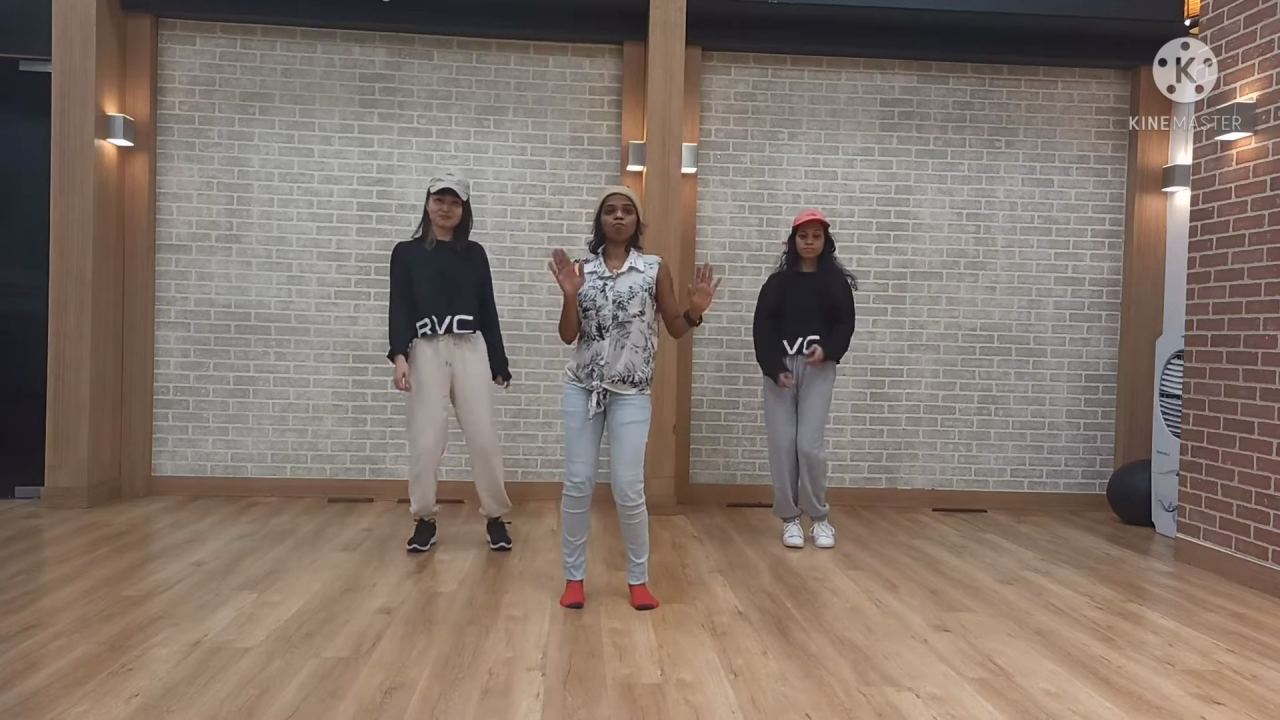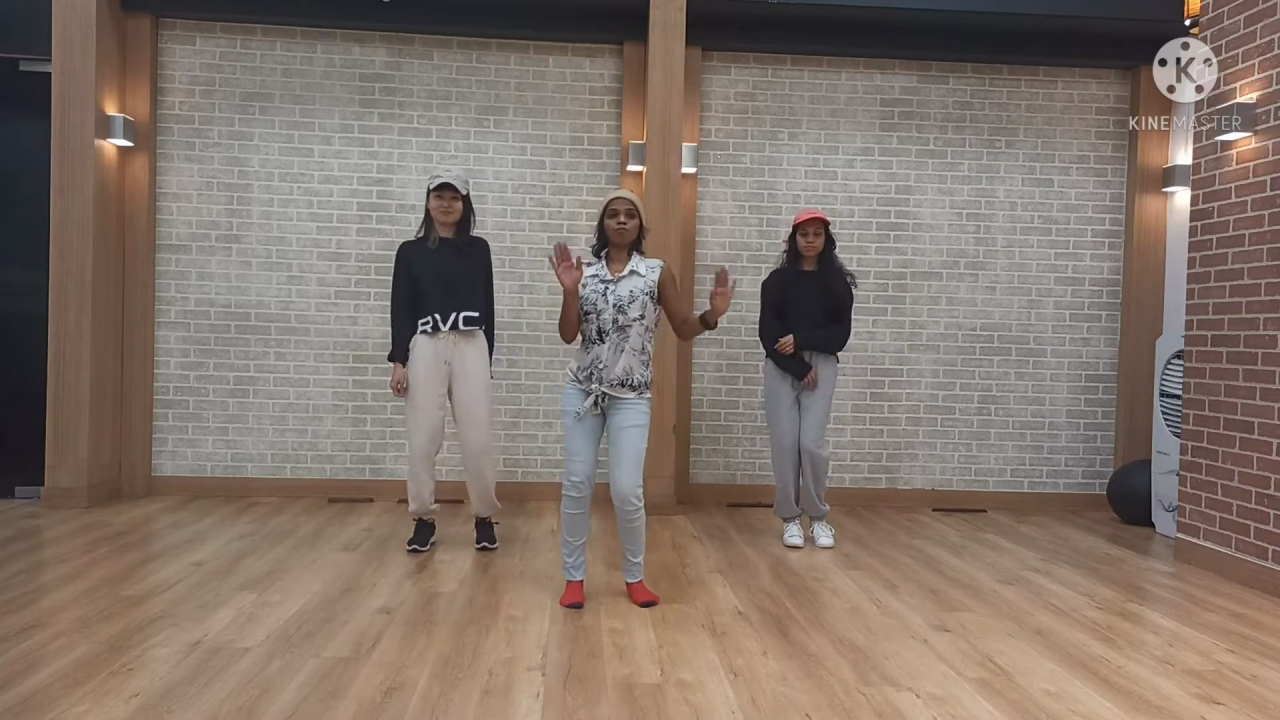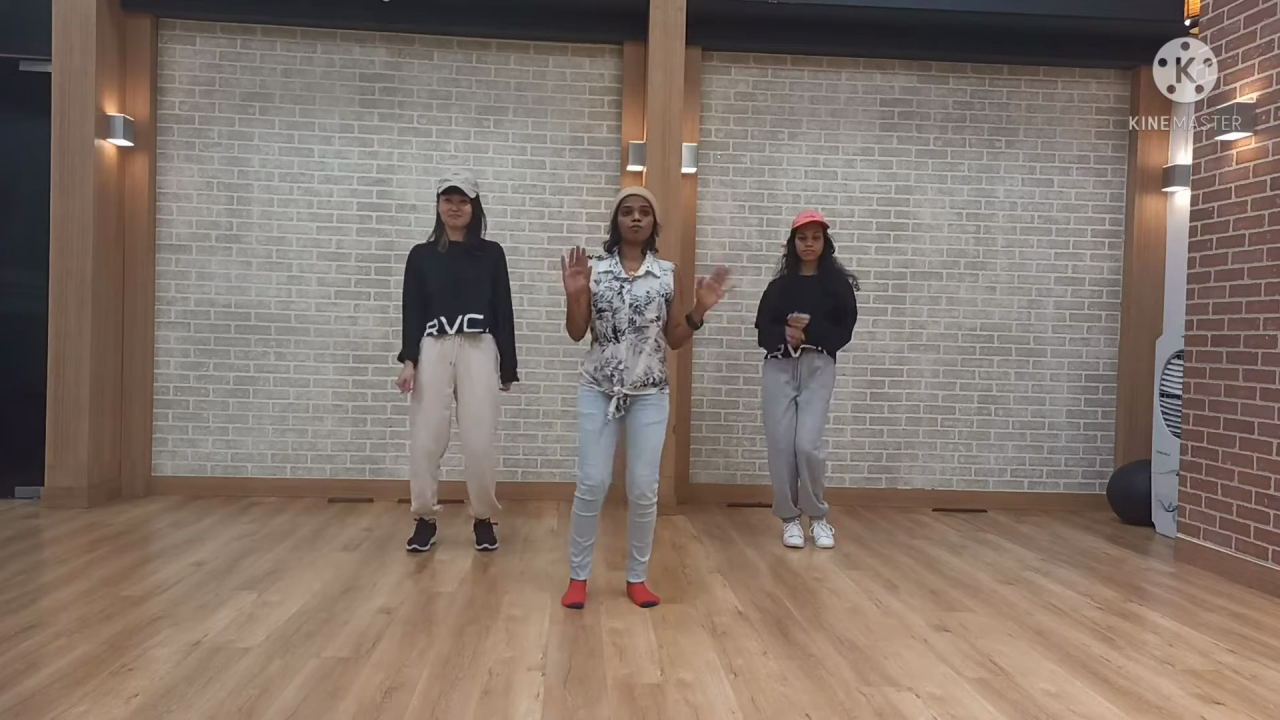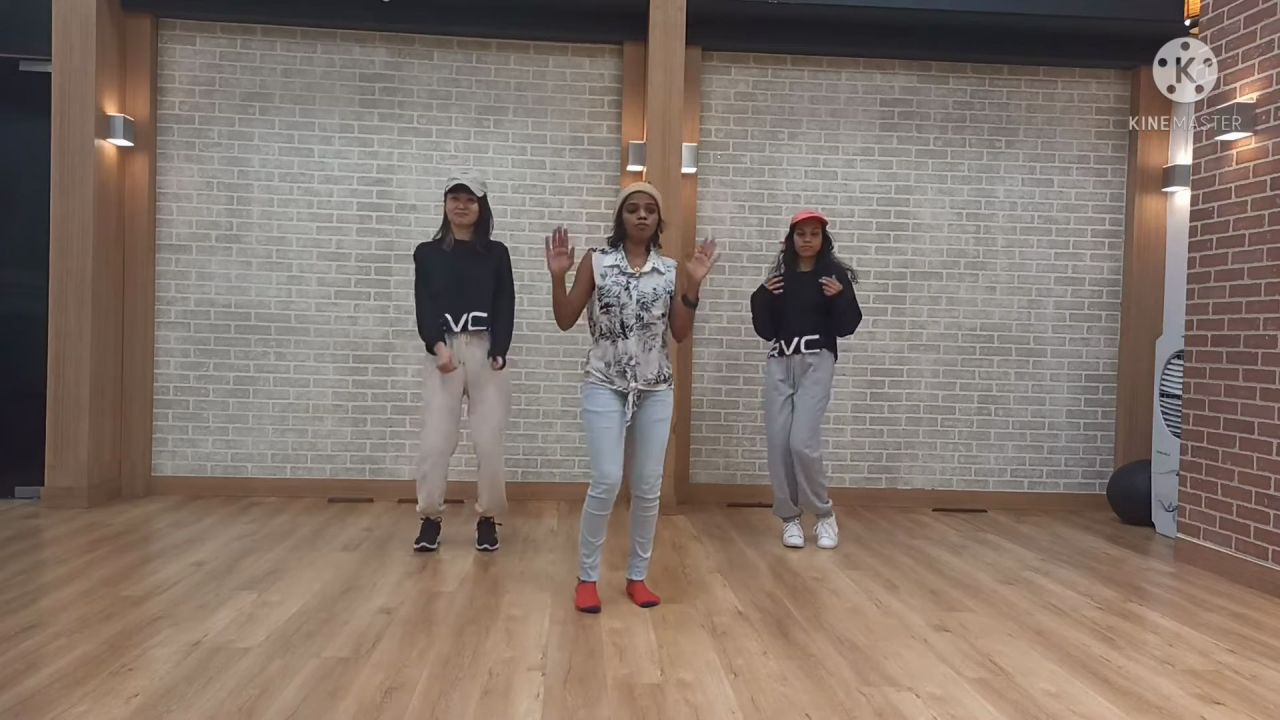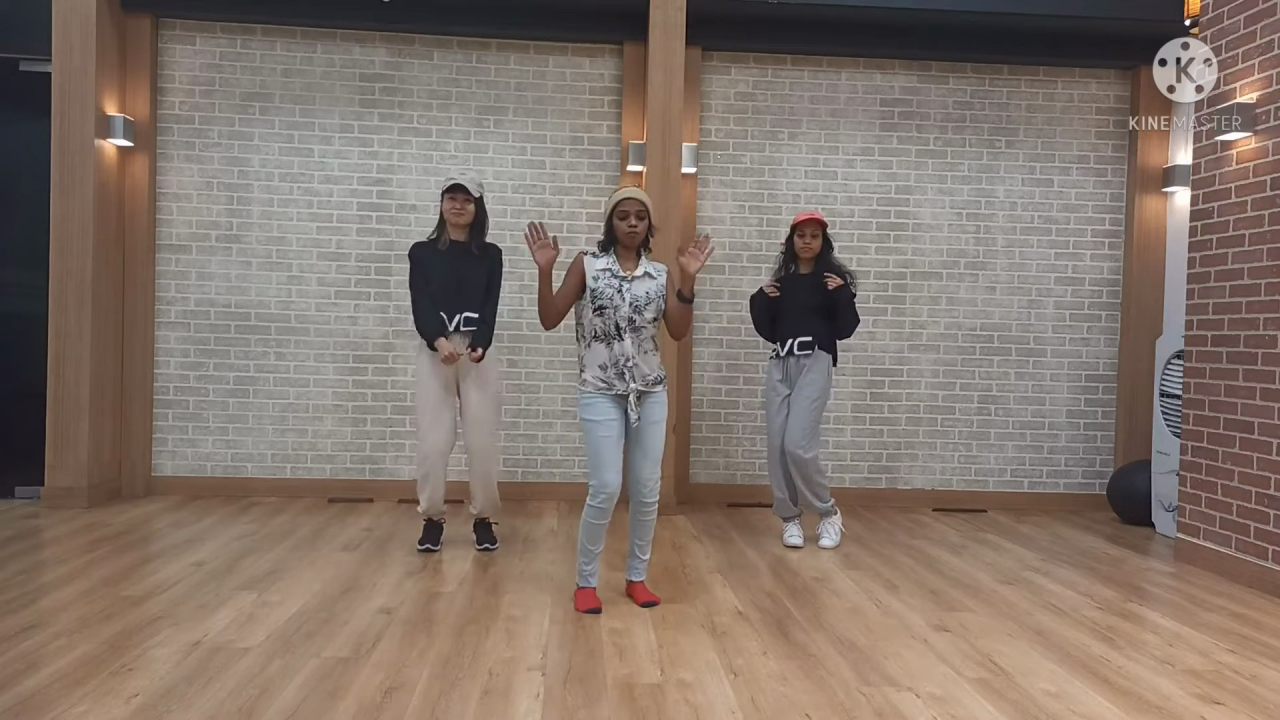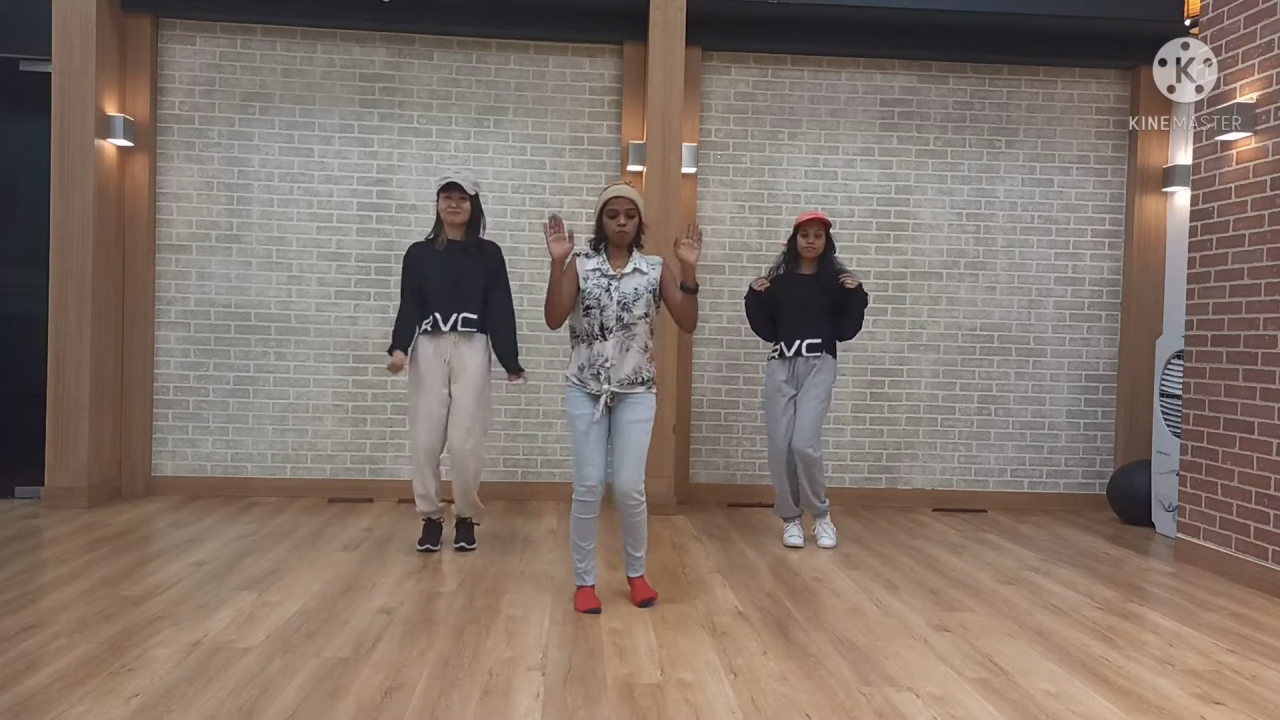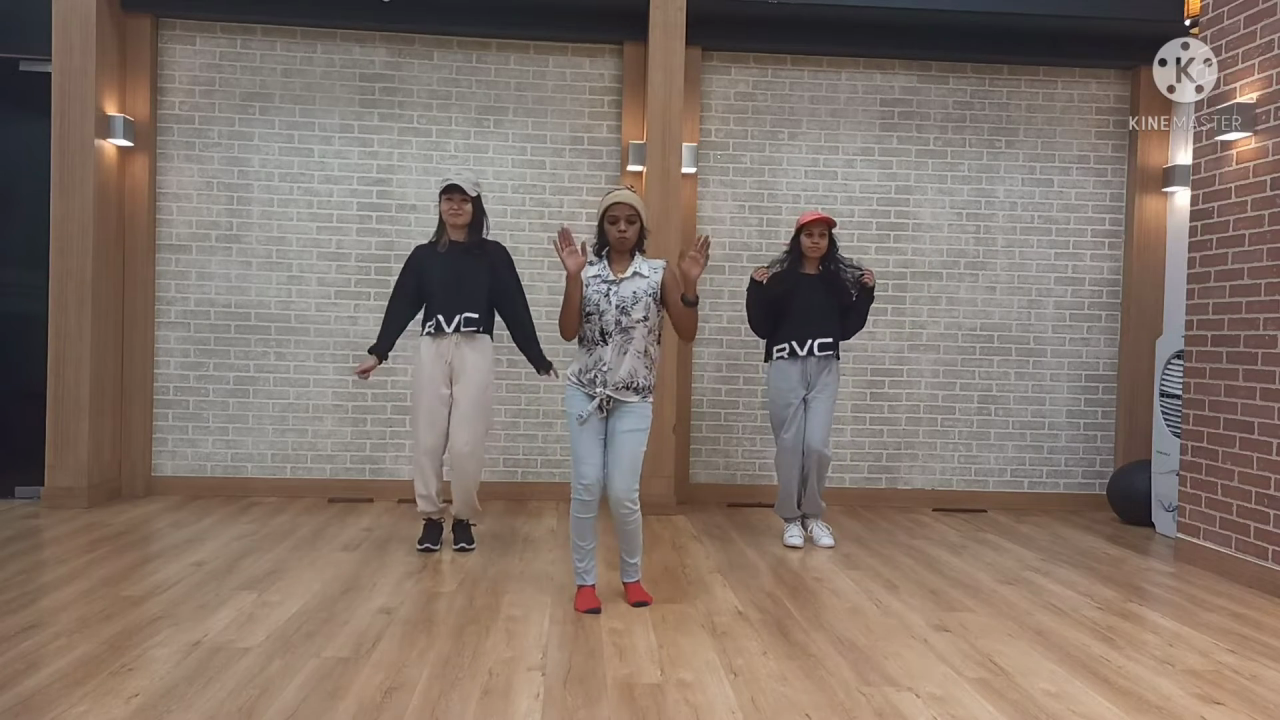
dt=0.2s
person 1, frame 1
left shoulder: (655, 269)
right shoulder: (581, 269)
left elbow: (676, 329)
right elbow: (568, 336)
left wrist: (696, 310)
right wrist: (569, 296)
left hip: (631, 392)
right hip: (582, 388)
left knee: (628, 488)
right knee: (577, 483)
left ankle: (638, 579)
right ankle: (574, 577)
person 1, frame 2
left shoulder: (657, 273)
right shoulder: (583, 270)
left elbow: (683, 330)
right elbow: (568, 335)
left wrist: (713, 314)
right wrist: (570, 290)
left hip: (631, 395)
right hip: (582, 390)
left knee: (627, 491)
right knee: (577, 483)
left ankle: (635, 577)
right ankle: (574, 577)
person 1, frame 3
left shoulder: (668, 273)
right shoulder: (594, 269)
left elbow: (675, 339)
right elbow: (577, 333)
left wrist: (700, 309)
right wrist: (575, 294)
left hip: (649, 393)
right hip: (598, 390)
left knee: (643, 490)
right knee: (592, 484)
left ankle: (636, 577)
right ankle: (578, 576)
person 1, frame 4
left shoulder: (671, 269)
right shoulder: (595, 262)
left elbow: (680, 334)
right elbow: (565, 321)
left wrist: (692, 287)
right wrist: (558, 277)
left hip: (656, 389)
right hip: (605, 387)
left knee: (648, 486)
right knee: (606, 481)
left ankle: (637, 576)
right ankle: (587, 577)
person 1, frame 5
left shoulder: (662, 274)
right shoulder: (587, 264)
left elbow: (678, 333)
right elbow: (549, 319)
left wrist: (688, 281)
right wrist: (545, 270)
left hip: (650, 392)
right hip: (600, 392)
left knee: (647, 490)
right knee: (605, 489)
left ankle: (637, 577)
right ankle: (586, 581)
person 1, frame 6
left shoulder: (657, 269)
right shoulder: (580, 265)
left elbow: (687, 324)
right elbow: (554, 319)
left wrist: (688, 271)
right wrist: (557, 263)
left hip: (636, 392)
right hip: (586, 390)
left knee: (629, 487)
right knee: (588, 485)
left ankle: (636, 573)
right ankle: (584, 581)
person 1, frame 7
left shoulder: (660, 273)
right shoulder: (587, 271)
left elbow: (687, 333)
right elbow: (567, 332)
left wrist: (690, 283)
right wrist: (572, 275)
left hip: (634, 398)
right hip: (585, 392)
left knee: (622, 493)
right knee: (586, 486)
left ankle: (632, 576)
right ankle: (585, 580)
person 2, frame 1
left shoulder: (474, 253)
right shoulder: (406, 253)
left elbow: (487, 309)
right elbow: (399, 308)
left wrist: (499, 362)
right wrist: (399, 356)
left hip: (470, 350)
right hip: (426, 351)
left knee: (484, 438)
right knee: (425, 442)
left ankle: (495, 518)
right ankle: (424, 520)
person 2, frame 2
left shoulder: (478, 249)
right shoulder: (410, 252)
left elbow: (486, 306)
right elbow: (401, 309)
left wrist: (488, 358)
right wrist: (398, 361)
left hip: (470, 348)
right hip: (426, 348)
left knee: (477, 439)
right knee: (423, 440)
left ankle: (484, 518)
right ankle: (424, 520)
person 2, frame 3
left shoulder: (491, 254)
right shoulder: (422, 255)
left elbow: (502, 311)
right elbow: (413, 310)
left wrist: (508, 365)
right wrist: (409, 361)
left hip: (478, 351)
right hip: (434, 350)
left knee: (479, 443)
right knee: (426, 441)
left ankle: (483, 519)
right ankle: (425, 520)
person 2, frame 4
left shoulder: (496, 253)
right shoulder: (427, 253)
left elbow: (504, 307)
right elbow: (425, 305)
left wrist: (499, 351)
right wrist: (438, 346)
left hip: (485, 350)
right hip: (443, 349)
left knee: (489, 442)
right knee: (435, 441)
left ankle: (487, 518)
right ankle: (430, 518)
person 2, frame 5
left shoulder: (490, 255)
right shoulder: (422, 252)
left elbow: (489, 306)
right elbow: (421, 305)
left wrist: (479, 346)
right wrist: (440, 342)
left hip: (478, 352)
right hip: (434, 352)
left knee: (481, 443)
right knee: (433, 443)
left ankle: (483, 519)
right ankle: (432, 519)
person 2, frame 6
left shoulder: (489, 254)
right shoulder: (419, 253)
left elbow: (500, 308)
right elbow: (409, 306)
left wrist: (510, 361)
right wrist: (399, 348)
left hip: (473, 351)
right hip: (429, 349)
left knee: (465, 443)
right knee: (425, 441)
left ankle: (465, 517)
right ankle: (431, 517)
person 2, frame 7
left shoulder: (493, 254)
right shoulder: (423, 255)
left elbow: (514, 306)
right elbow: (401, 305)
left wrist: (538, 358)
right wrist: (377, 352)
left hip: (475, 351)
right hip: (431, 350)
left knee: (466, 444)
right knee: (428, 441)
left ankle: (463, 519)
right ankle: (432, 518)
person 3, frame 1
left shoulder: (837, 282)
right shoulder: (778, 281)
left elbow: (844, 327)
right elbow: (763, 327)
left wrist: (826, 350)
right wrist: (775, 368)
left hip: (819, 369)
right hip: (780, 367)
left knee: (810, 444)
right knee: (782, 444)
left ankle: (820, 518)
right ankle: (790, 518)
person 3, frame 2
left shoulder: (837, 281)
right shoulder: (778, 279)
left elbow: (841, 331)
right elbow: (768, 328)
left wrist: (801, 340)
right wrist: (797, 367)
left hip: (821, 366)
right hip: (782, 368)
left knee: (812, 444)
right knee: (784, 443)
left ankle: (819, 517)
right ankle: (790, 518)
person 3, frame 3
left shoulder: (838, 283)
right shoulder: (780, 285)
left elbow: (844, 332)
right elbow: (764, 332)
left wrist: (811, 329)
right wrist: (785, 335)
left hip: (819, 368)
right hip: (779, 369)
left knee: (808, 445)
right knee: (781, 445)
left ankle: (818, 517)
right ankle: (790, 518)
person 3, frame 4
left shoulder: (835, 276)
right shoulder: (779, 280)
left elbow: (847, 325)
right elbow: (765, 330)
left wrist: (839, 297)
right wrist: (761, 298)
left hip: (816, 363)
right hip: (779, 365)
left knee: (803, 443)
right knee: (778, 443)
left ankle: (824, 514)
right ankle: (790, 518)
person 3, frame 5
left shoulder: (833, 278)
right shoulder: (781, 282)
left elbow: (845, 329)
right elbow: (768, 331)
left wrist: (842, 294)
right wrist: (760, 301)
left hip: (814, 364)
right hip: (779, 365)
left knee: (797, 445)
right knee: (777, 445)
left ankle: (828, 512)
right ankle: (790, 518)
person 3, frame 6
left shoulder: (837, 280)
right shoulder: (779, 281)
left elbow: (846, 331)
right elbow: (766, 331)
left wrist: (856, 296)
right wrist: (754, 298)
left hip: (818, 366)
right hip: (780, 366)
left knee: (804, 444)
right knee: (779, 445)
left ankle: (821, 513)
right ankle: (791, 518)
person 3, frame 7
left shoulder: (837, 283)
right shoulder: (779, 280)
left elbow: (846, 329)
right elbow: (762, 328)
left wrist: (865, 294)
right wrist: (756, 290)
left hip: (825, 368)
right hip: (786, 366)
left knee: (817, 444)
right knee: (790, 444)
left ankle: (813, 515)
right ankle: (791, 518)
